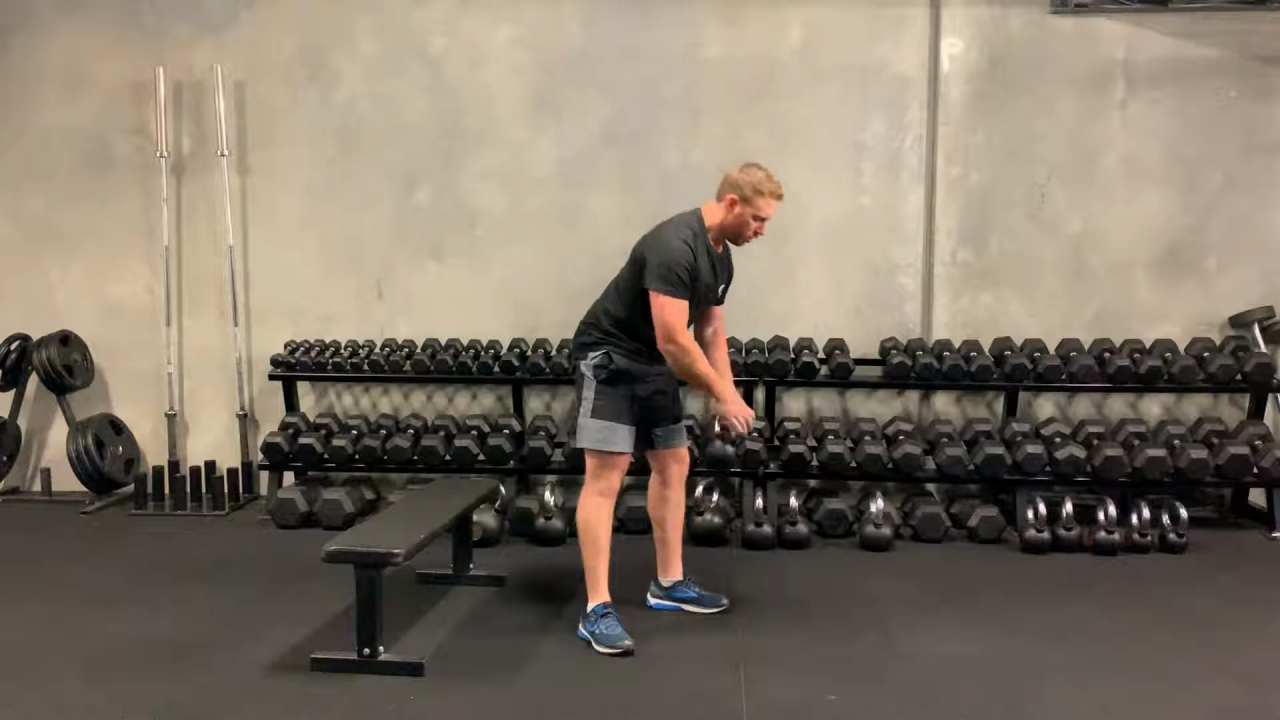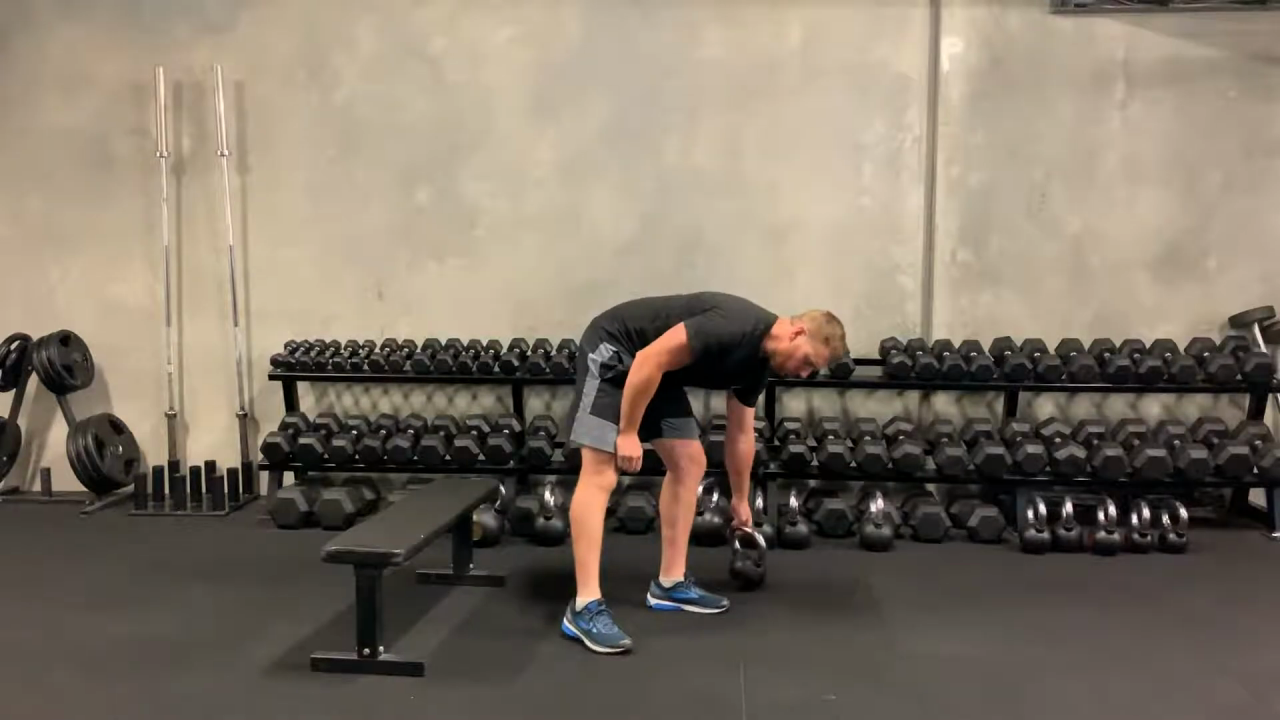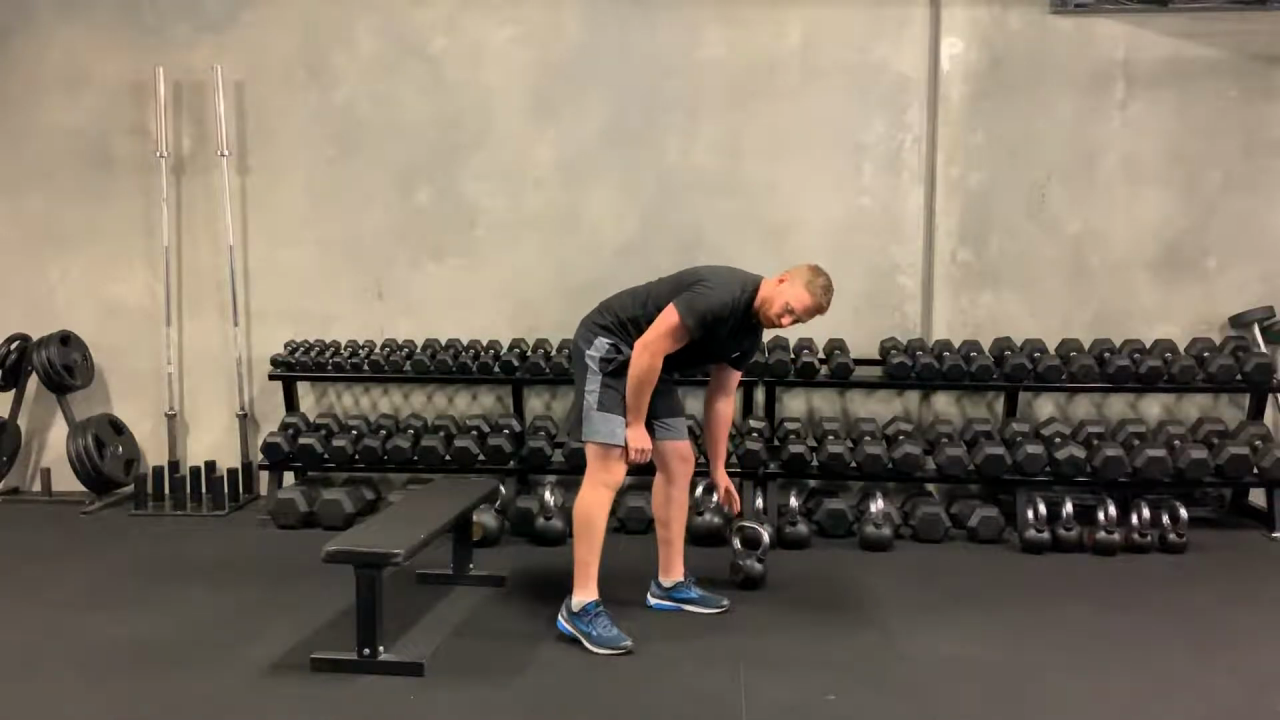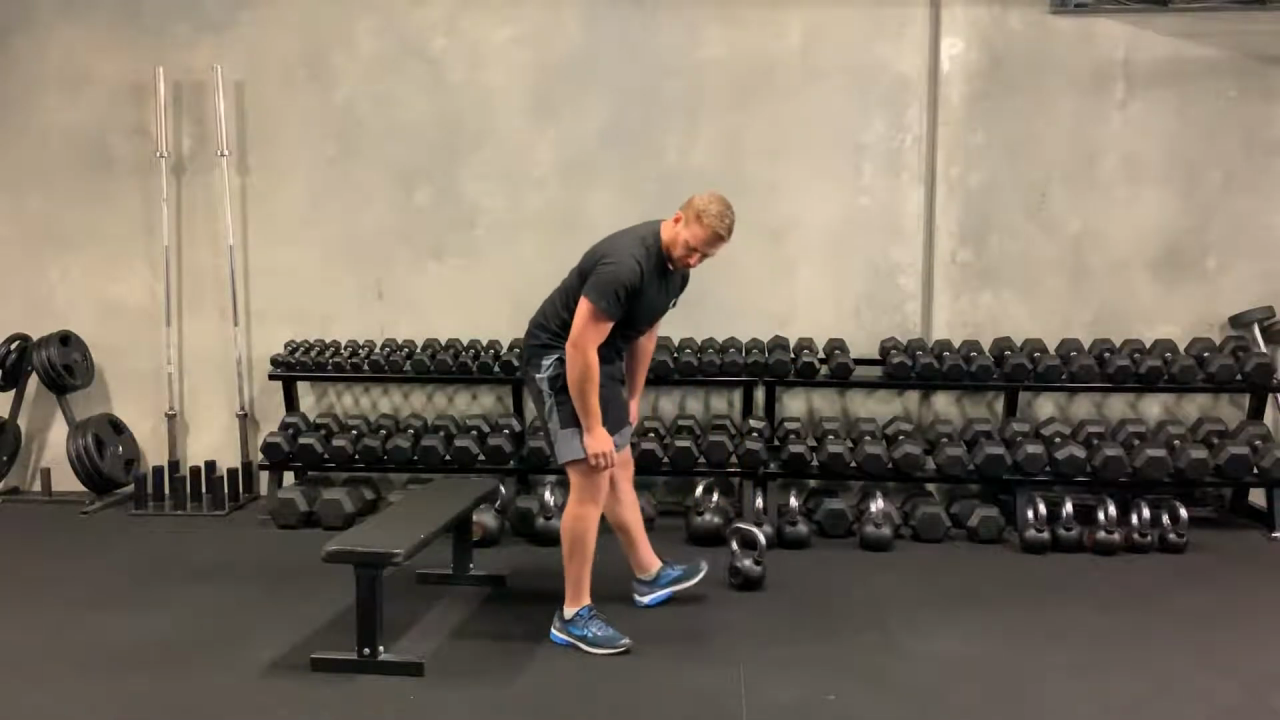
dt=0.5s
person 1, frame 1
left shoulder: (721, 257)
right shoulder: (674, 247)
left elbow: (710, 331)
right elbow: (672, 339)
left wrist: (730, 392)
right wrist: (722, 397)
left hip: (652, 363)
right hip: (609, 359)
left knee: (674, 465)
right knee: (605, 478)
left ankle: (669, 582)
right ankle: (597, 609)
person 1, frame 2
left shoulder: (756, 361)
right shoulder: (731, 328)
left elbow: (741, 433)
right elbow: (648, 360)
left wrist: (741, 501)
right wrist: (628, 433)
left hip: (655, 370)
right hip: (612, 349)
left knee: (690, 464)
right knee: (600, 475)
left ankle: (670, 583)
right ankle: (585, 606)
person 1, frame 3
left shoulder: (749, 330)
right shoulder: (720, 295)
left elbow: (722, 397)
right elbow: (648, 348)
left wrist: (718, 469)
right wrist: (636, 425)
left hip: (647, 363)
right hip: (609, 347)
left knee: (679, 462)
right knee: (606, 473)
left ankle: (670, 583)
right ankle: (581, 604)
person 1, frame 4
left shoulder: (675, 269)
right shoulder: (623, 263)
left elbow: (643, 333)
right elbow: (578, 347)
left wrist: (632, 396)
right wrist: (592, 429)
left hip: (601, 362)
right hip: (558, 361)
left knee: (620, 471)
right knee: (592, 482)
left ankle: (649, 573)
right ankle: (574, 615)
